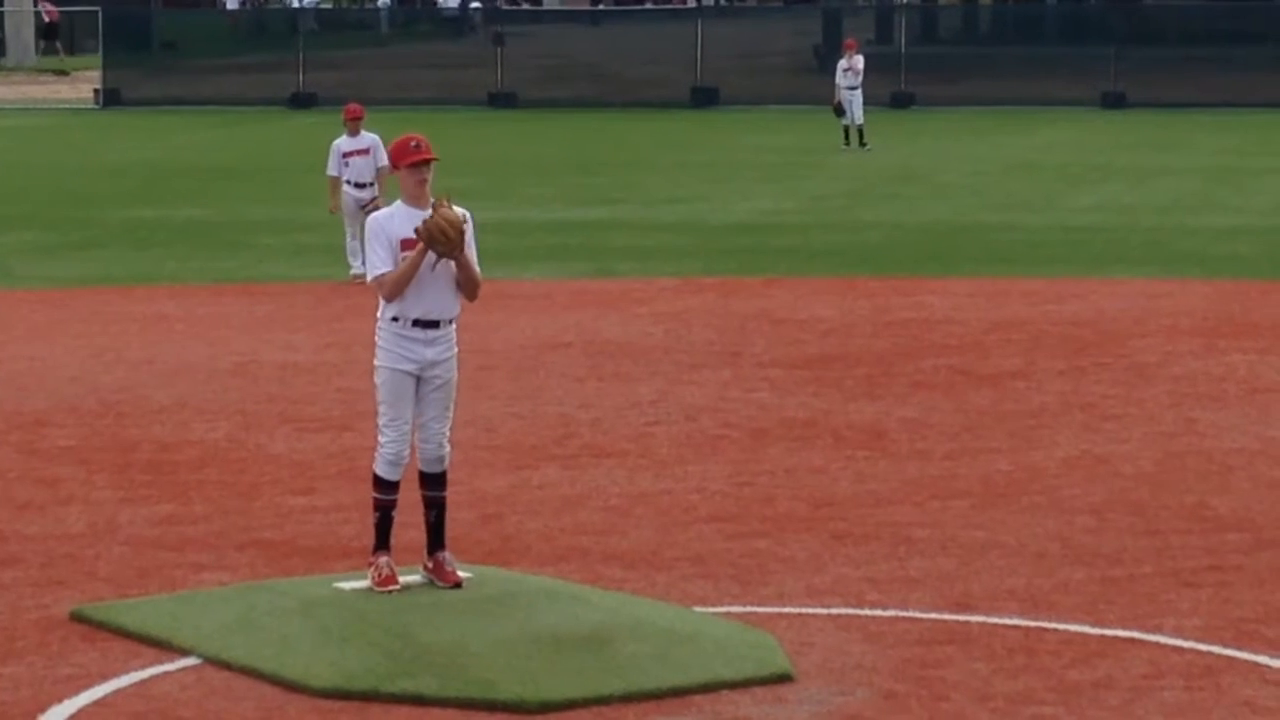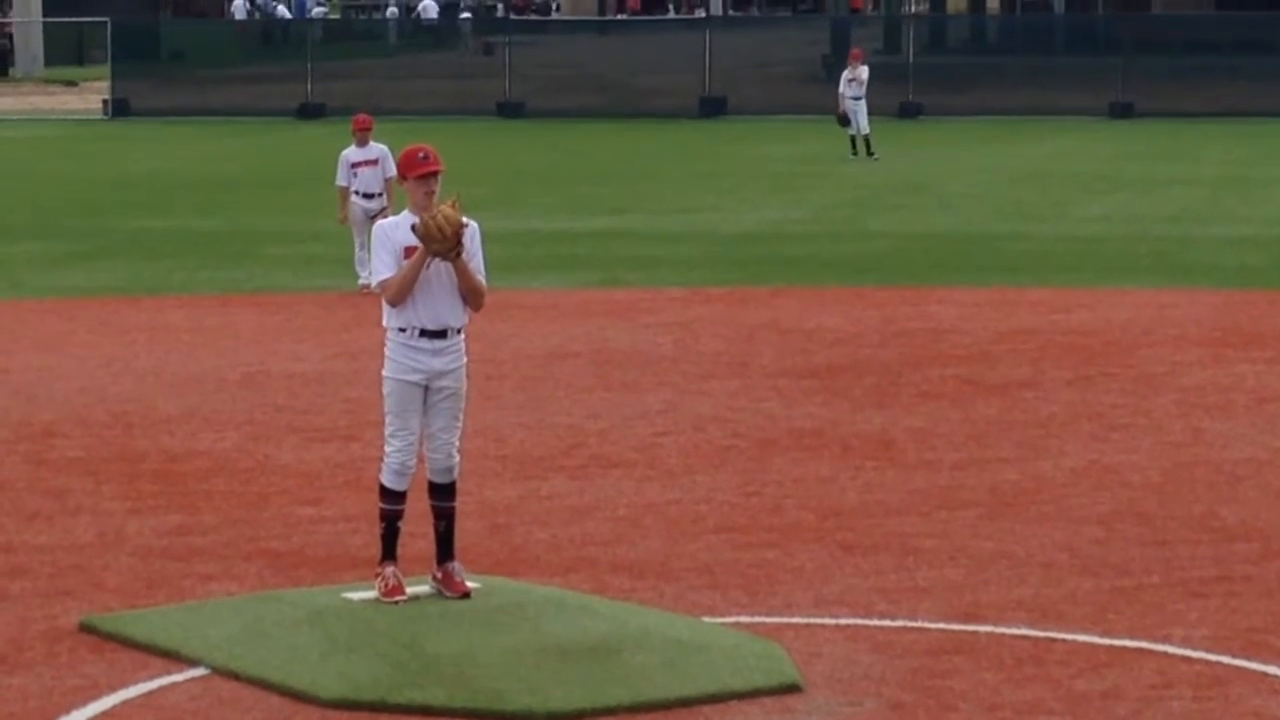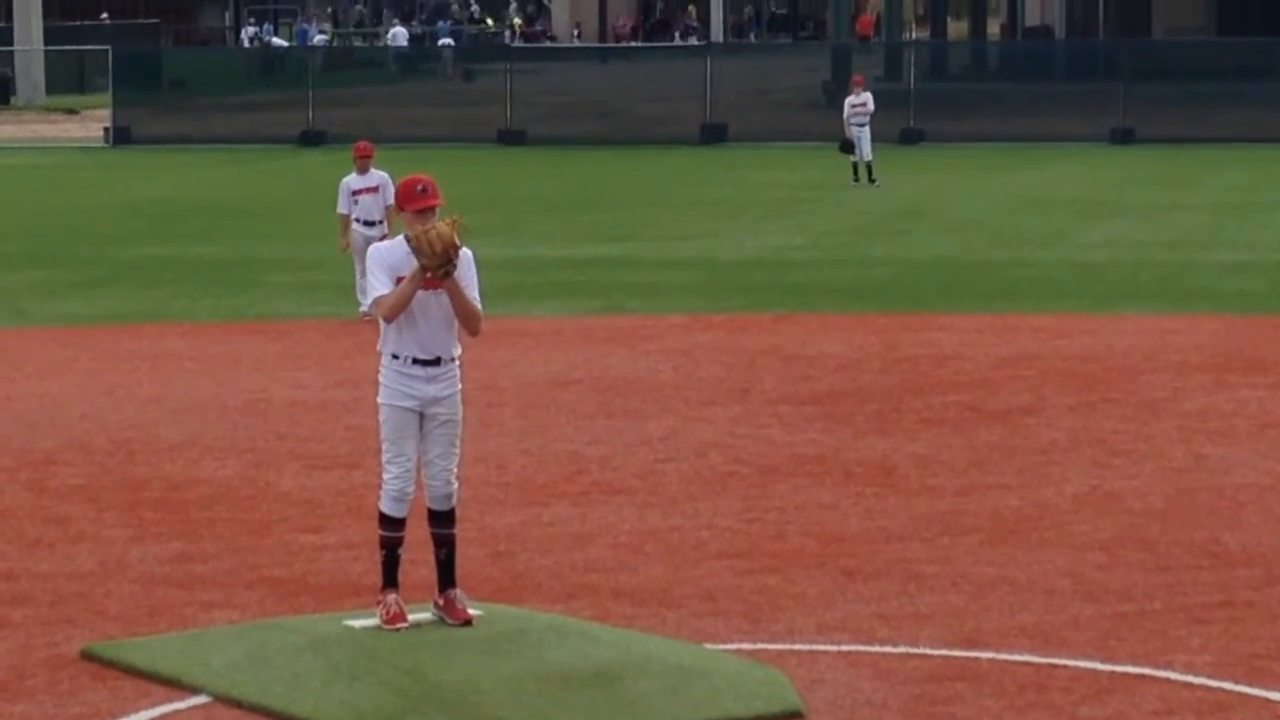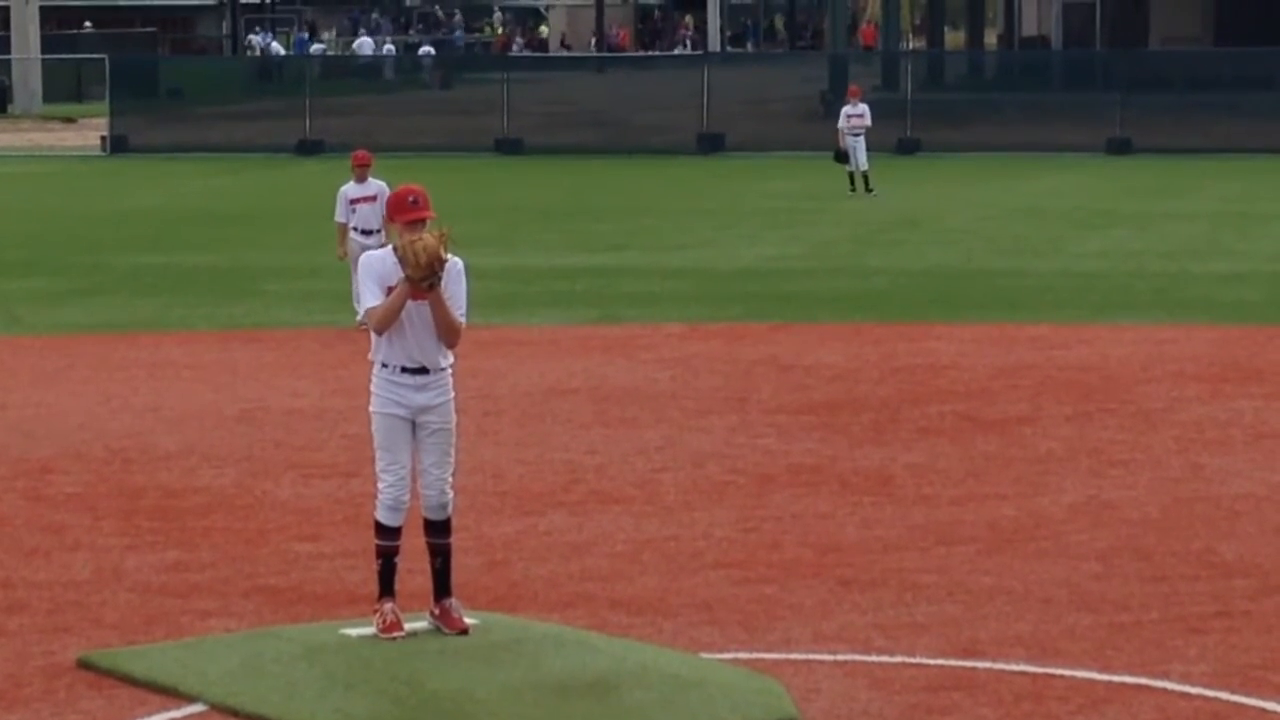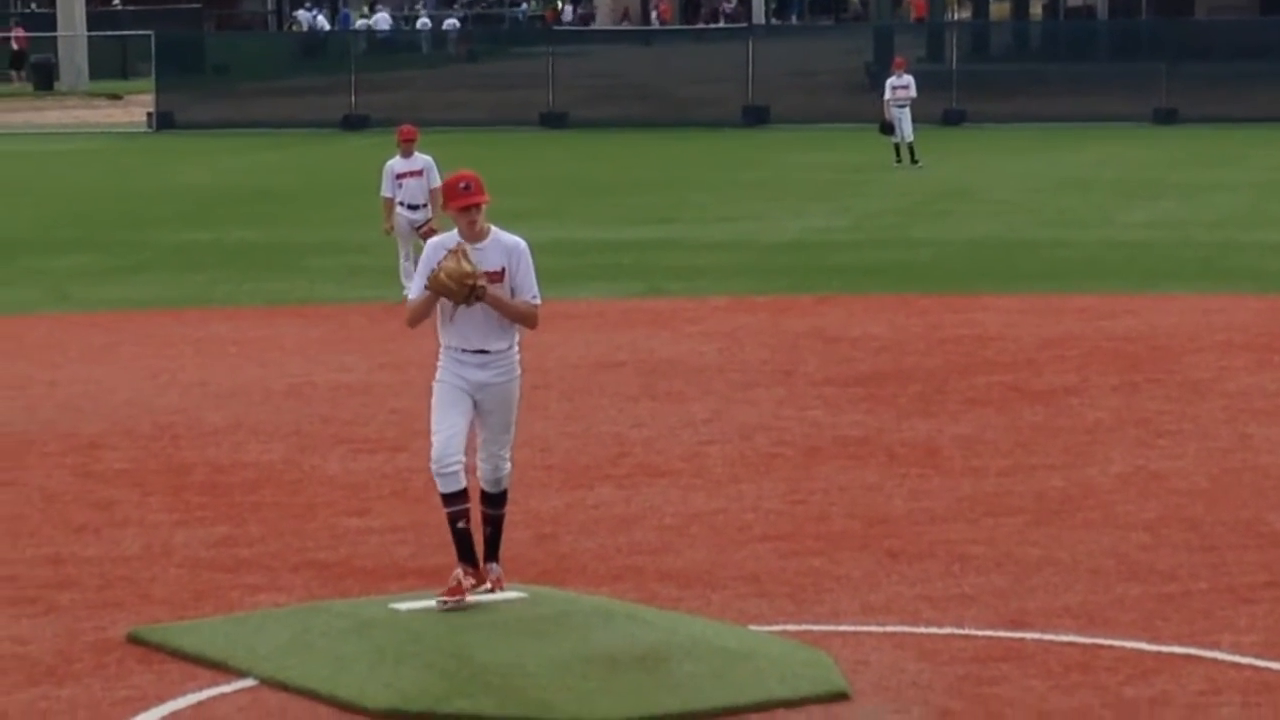
dt=1s
person 1, frame 1
left shoulder: (457, 218)
right shoulder: (381, 223)
left elbow: (473, 292)
right elbow: (387, 290)
left wrist: (456, 250)
right wrist: (423, 246)
left hip: (442, 343)
right hip: (398, 343)
left knee: (436, 446)
right knee: (393, 446)
left ankle: (437, 552)
right ankle: (381, 552)
person 1, frame 2
left shoulder: (465, 228)
right shoulder: (387, 230)
left elbow: (478, 301)
right elbow: (392, 294)
left wrist: (455, 256)
right wrist: (425, 251)
left hip: (451, 353)
right hip: (405, 353)
left knee: (444, 456)
right knee: (400, 455)
left ankle: (446, 562)
right ankle: (388, 563)
person 1, frame 3
left shoulder: (460, 256)
right shoulder: (382, 254)
left elbow: (474, 327)
right elbow: (387, 311)
left wrist: (447, 276)
right wrist: (422, 269)
left hip: (445, 380)
right hip: (399, 380)
left knee: (443, 482)
right knee: (398, 482)
left ankle: (447, 589)
right ankle: (390, 590)
person 1, frame 4
left shoulder: (450, 267)
right shoulder: (373, 264)
left elbow: (454, 338)
right elbow: (377, 323)
left wrist: (432, 288)
right wrist: (409, 280)
left hip: (436, 389)
right hip: (391, 388)
left knee: (438, 492)
right knee: (393, 492)
left ankle: (443, 600)
right ankle: (386, 599)
person 1, frame 5
left shoulder: (513, 248)
right shoulder: (436, 249)
left elbow: (532, 318)
right elbow: (412, 318)
left wrist: (488, 294)
right wrist: (435, 288)
left hip: (500, 368)
right hip: (453, 367)
left knee: (495, 466)
right knee: (445, 458)
left ankle: (490, 561)
right ankle: (469, 565)
